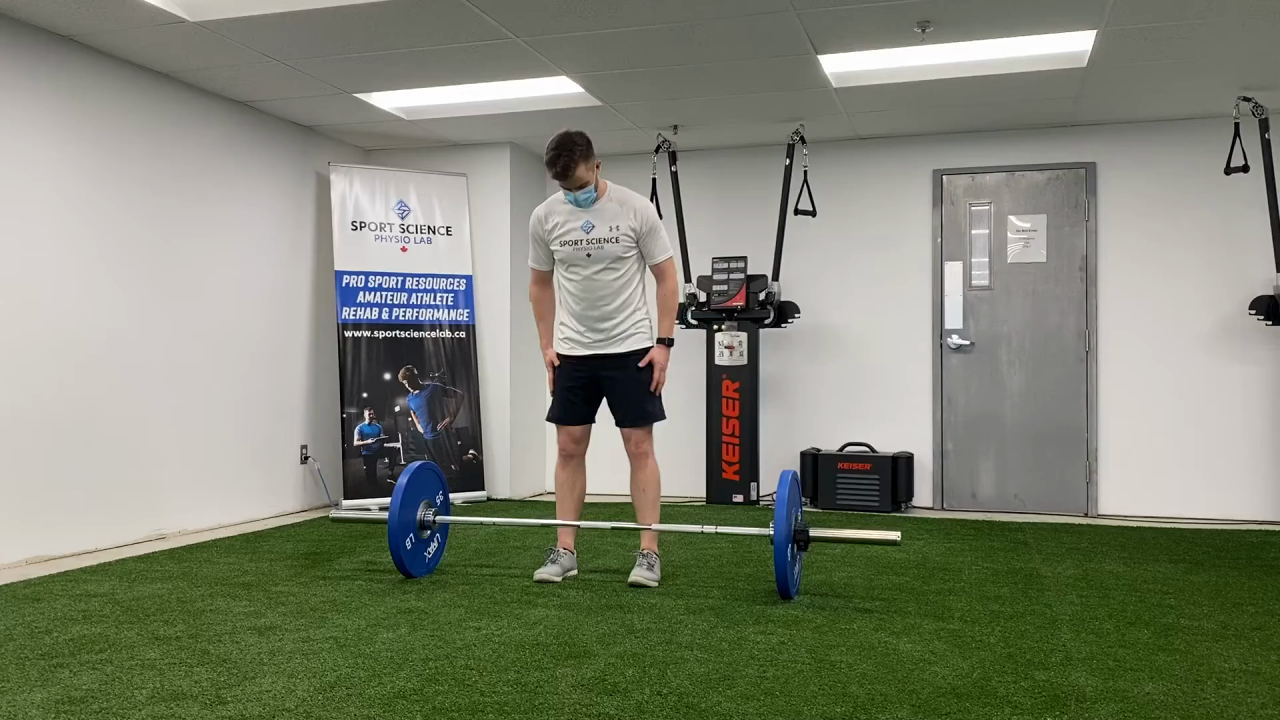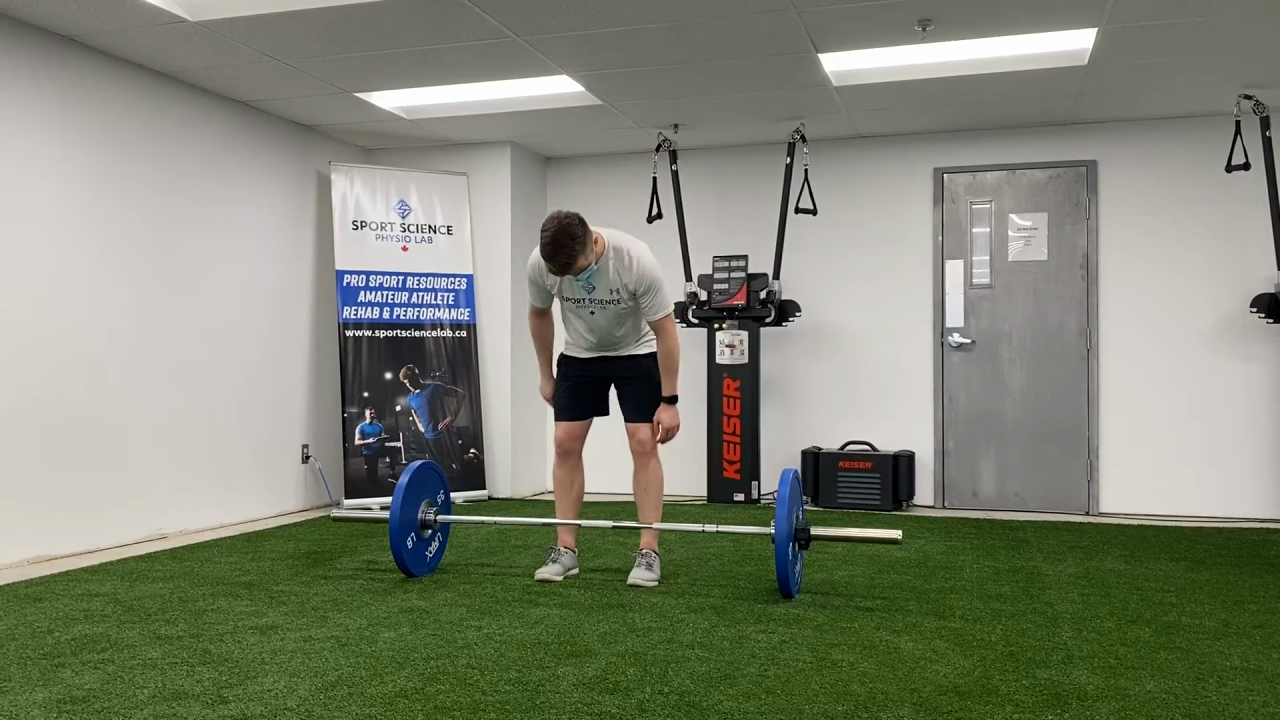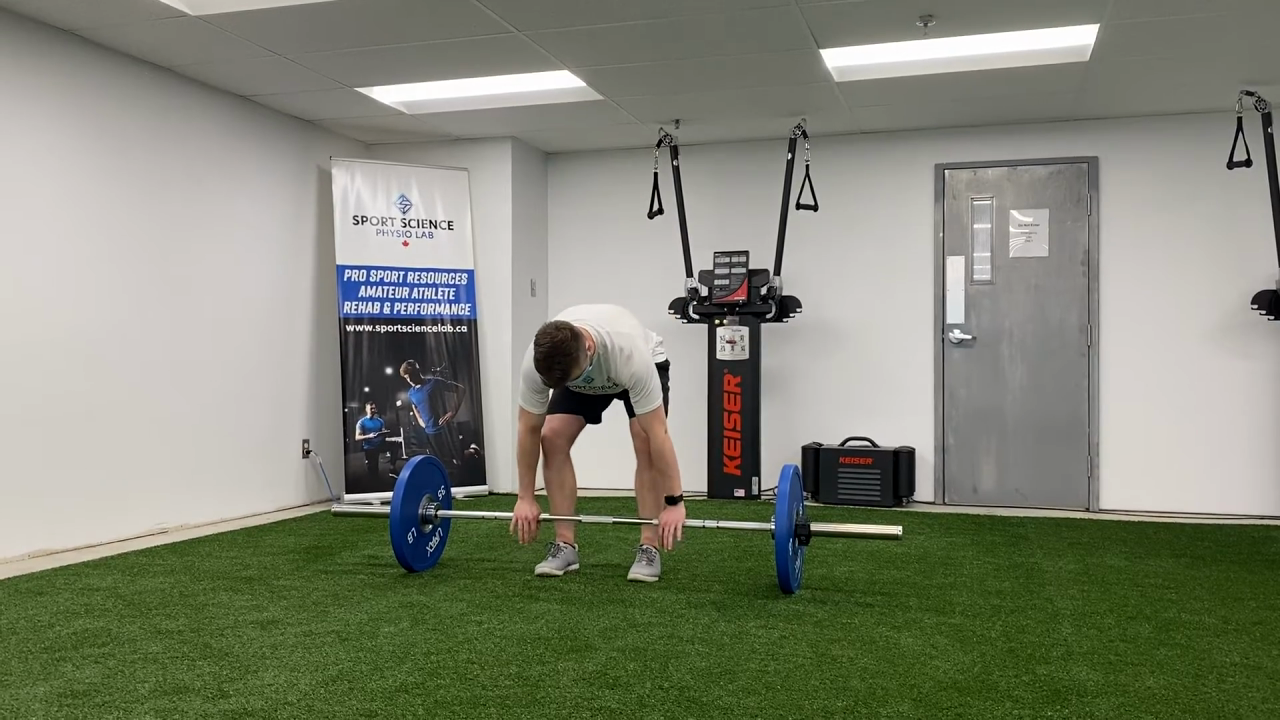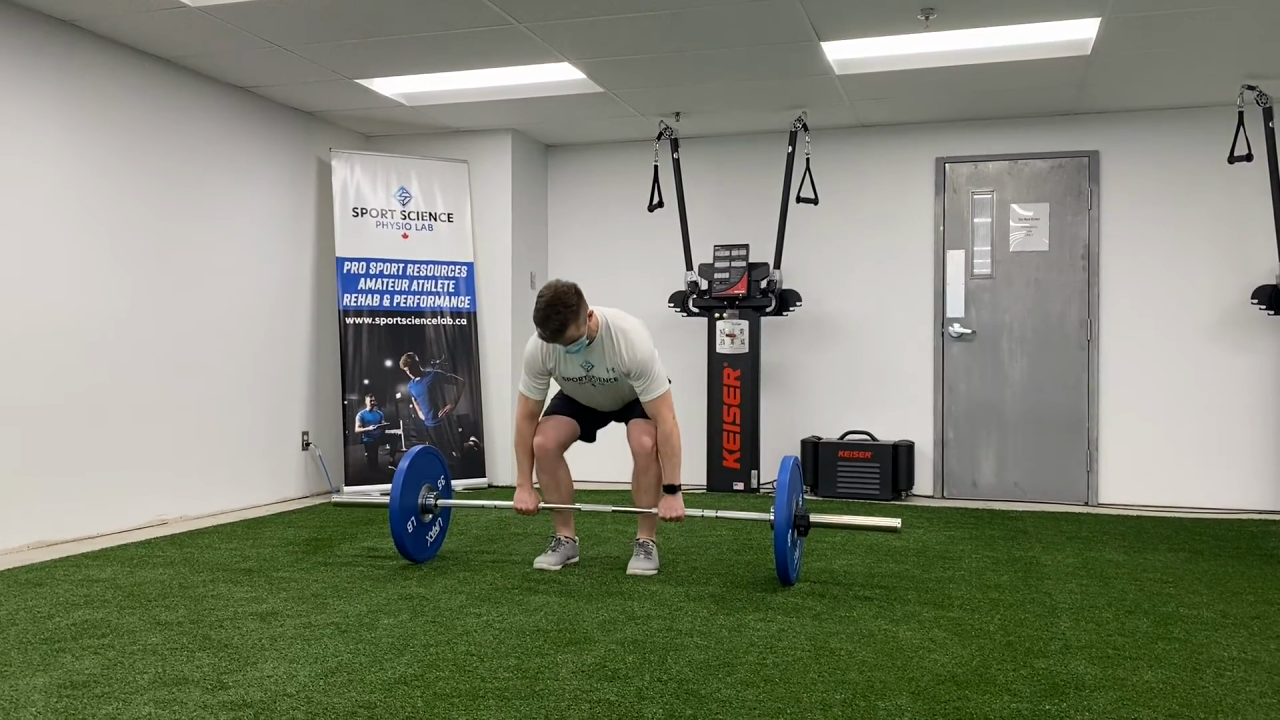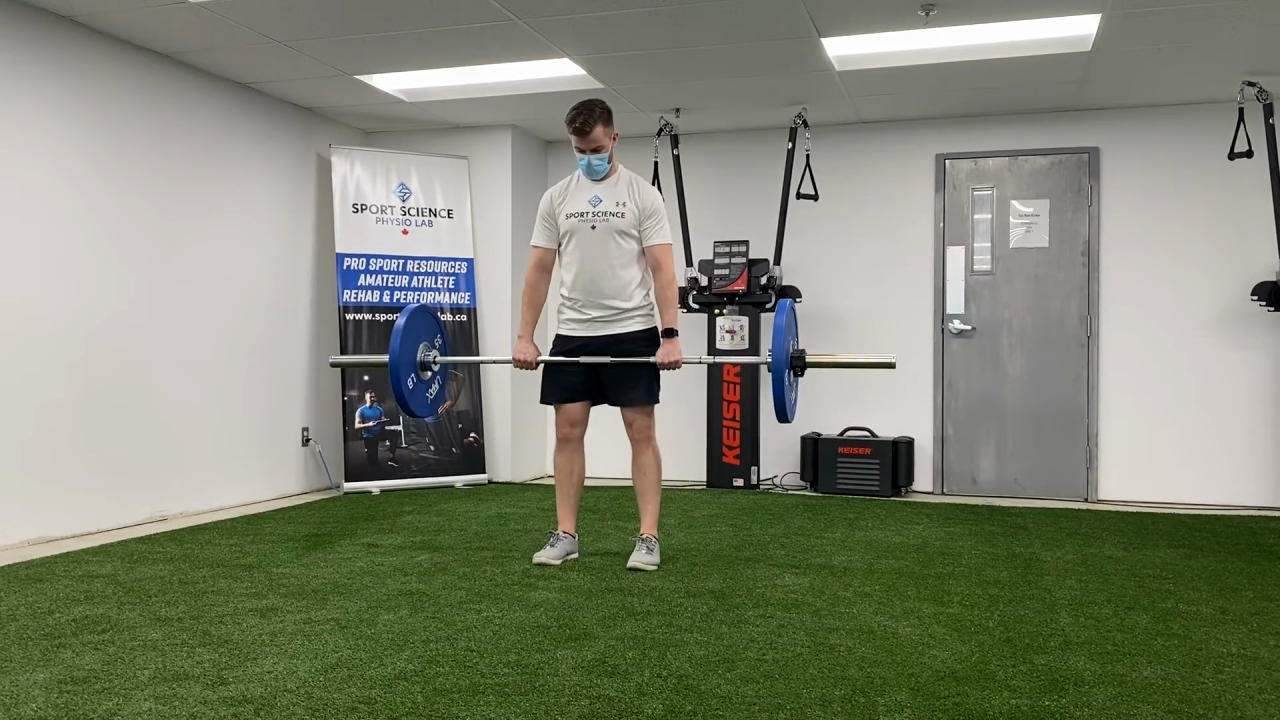
dt=1s
person 1, frame 1
left shoulder: (636, 210)
right shoulder: (544, 217)
left elbow: (666, 279)
right elbow: (541, 283)
left wrist: (663, 344)
right wrist: (546, 345)
left hip: (630, 351)
right hip: (572, 353)
left knee: (639, 448)
right knee: (569, 447)
left ankle: (649, 552)
right ankle: (565, 550)
person 1, frame 2
left shoulder: (636, 260)
right shoulder: (539, 263)
left elbow: (666, 333)
right elbow: (539, 314)
left wrist: (669, 401)
right wrist: (546, 374)
left hip: (638, 355)
right hip: (579, 357)
left knee: (644, 444)
right knee: (565, 444)
left ankle: (649, 551)
right ankle: (565, 550)
person 1, frame 3
left shoulder: (630, 354)
right shoulder: (537, 360)
left elbow: (658, 434)
right elbow: (529, 430)
left wrist: (674, 503)
right wrist: (525, 498)
left hip: (648, 362)
right hip: (586, 375)
left knee: (644, 441)
right knee: (552, 438)
left ankle: (649, 548)
right ankle: (565, 545)
person 1, frame 4
left shoulder: (630, 340)
right shoulder: (539, 347)
left elbow: (665, 420)
right elbow: (527, 416)
left wrist: (672, 492)
right wrist: (524, 486)
left hip: (635, 397)
right hip: (581, 397)
left knee: (644, 446)
right knee: (544, 444)
left ankle: (645, 543)
right ankle: (565, 539)
person 1, frame 5
left shoulder: (642, 194)
right shoulder: (556, 197)
left elbow: (662, 269)
right elbow: (539, 269)
left wrist: (670, 336)
right wrist: (525, 335)
left hip: (632, 333)
right hip: (572, 335)
left knee: (641, 433)
right knee: (567, 432)
left ankle: (647, 537)
right ankle: (565, 534)
